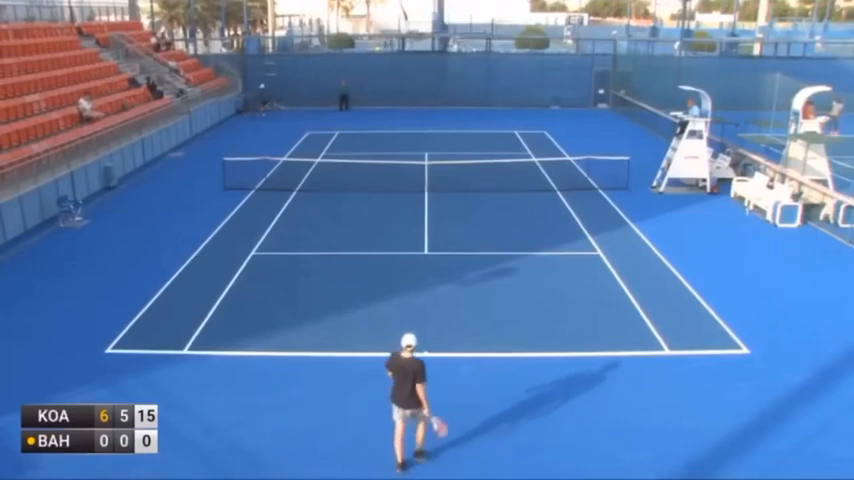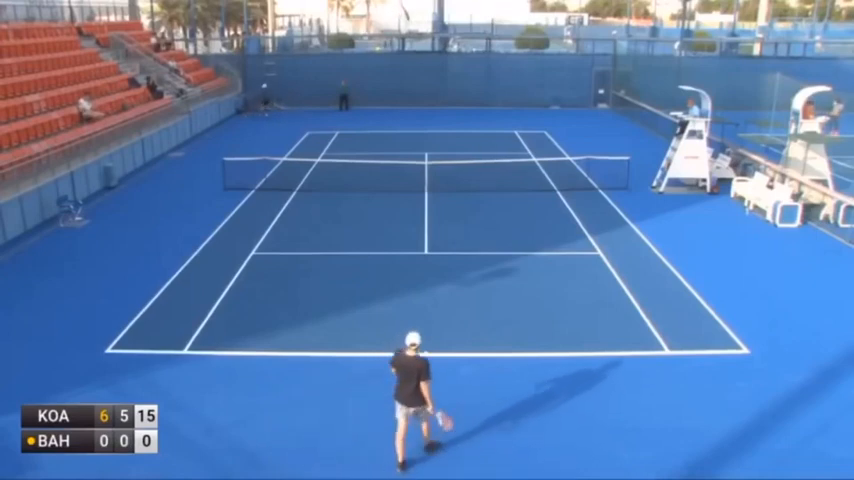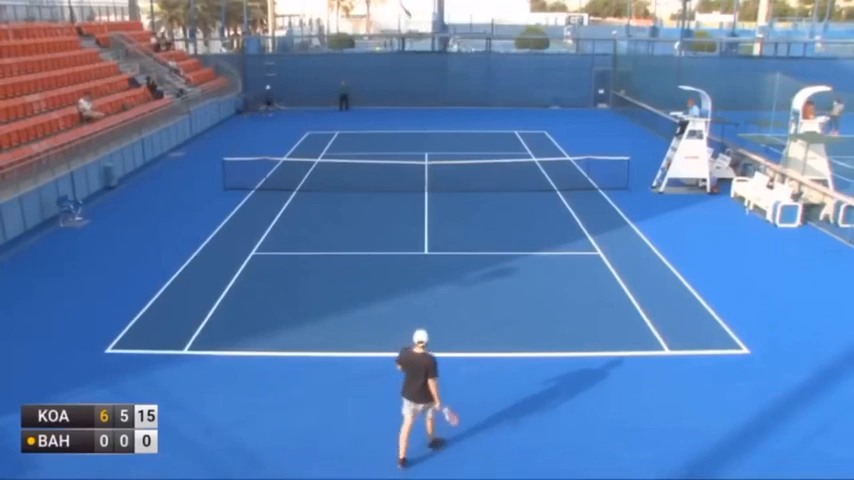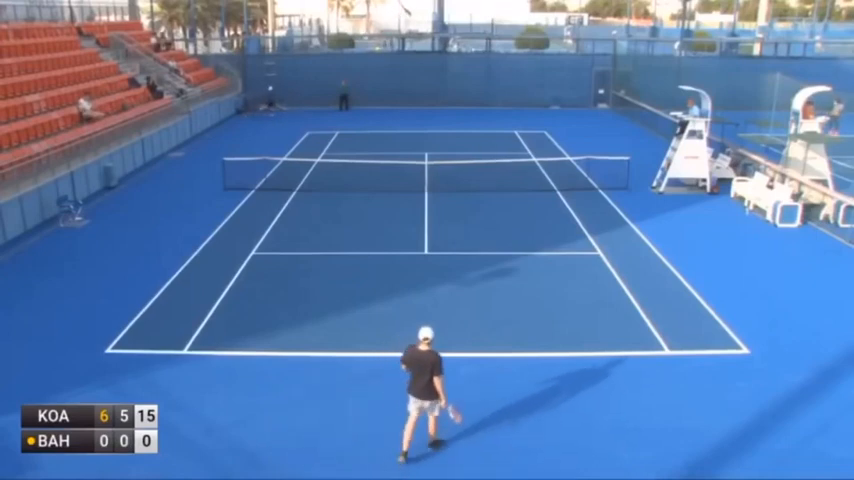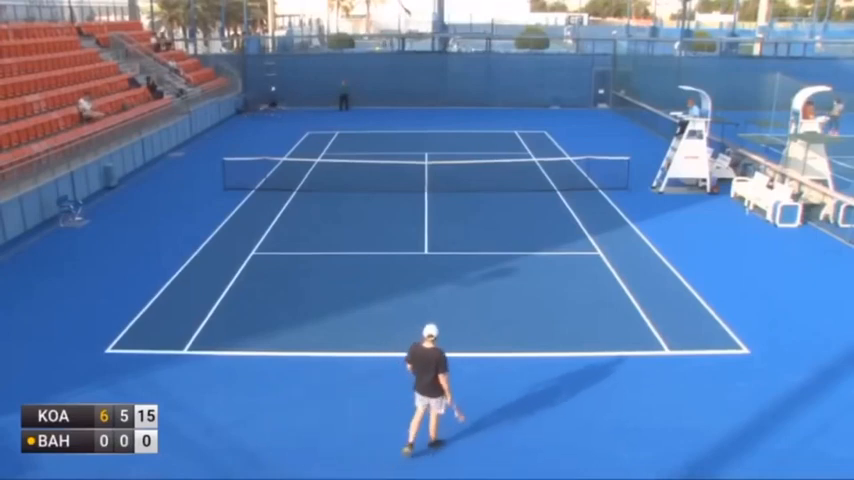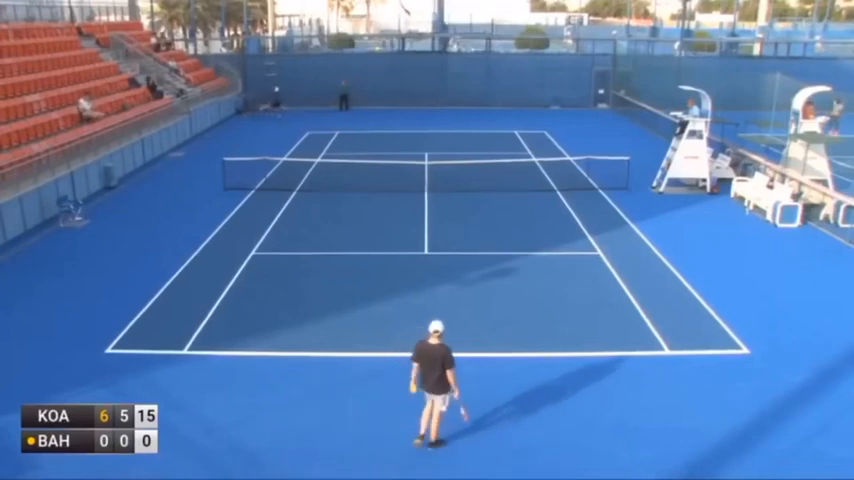
dt=0.1s
person 1, frame 1
left shoulder: (393, 358)
right shoulder: (418, 364)
right elbow: (420, 387)
right wrist: (426, 406)
left hip: (397, 400)
right hip: (414, 403)
left knee: (399, 430)
right knee: (423, 422)
left ankle: (400, 462)
right ankle: (418, 451)
person 1, frame 2
left shoulder: (398, 355)
right shoulder: (422, 362)
right elbow: (424, 385)
right wrist: (430, 403)
left hip: (401, 398)
right hip: (418, 401)
left knee: (401, 428)
right knee: (425, 420)
left ankle: (401, 461)
right ankle: (428, 445)
person 1, frame 3
left shoulder: (405, 353)
right shoulder: (430, 360)
left elbow: (400, 367)
right elbow: (432, 382)
right wrist: (438, 400)
left hip: (408, 395)
right hip: (425, 398)
left knee: (406, 425)
right knee: (429, 418)
left ankle: (401, 459)
right ankle: (432, 441)
person 1, frame 4
left shoulder: (410, 351)
right shoulder: (435, 357)
left elbow: (404, 367)
right elbow: (438, 380)
right wrist: (443, 397)
left hip: (414, 392)
right hip: (431, 395)
left knee: (412, 420)
right knee: (433, 417)
left ankle: (404, 452)
right ankle: (432, 441)
person 1, frame 5
left shoulder: (414, 348)
right shoulder: (439, 354)
left elbow: (409, 367)
right elbow: (443, 377)
right wrist: (448, 394)
left hip: (420, 388)
right hip: (436, 391)
left knee: (419, 413)
right knee: (435, 415)
left ankle: (410, 444)
right ankle: (433, 441)
person 1, frame 6
left shoulder: (420, 346)
right shoulder: (445, 350)
left elbow: (415, 366)
right elbow: (450, 372)
left wrist: (413, 381)
right wrist: (456, 388)
left hip: (426, 385)
right hip: (441, 388)
left knee: (428, 406)
right knee: (436, 414)
left ankle: (421, 435)
right ankle: (433, 441)
